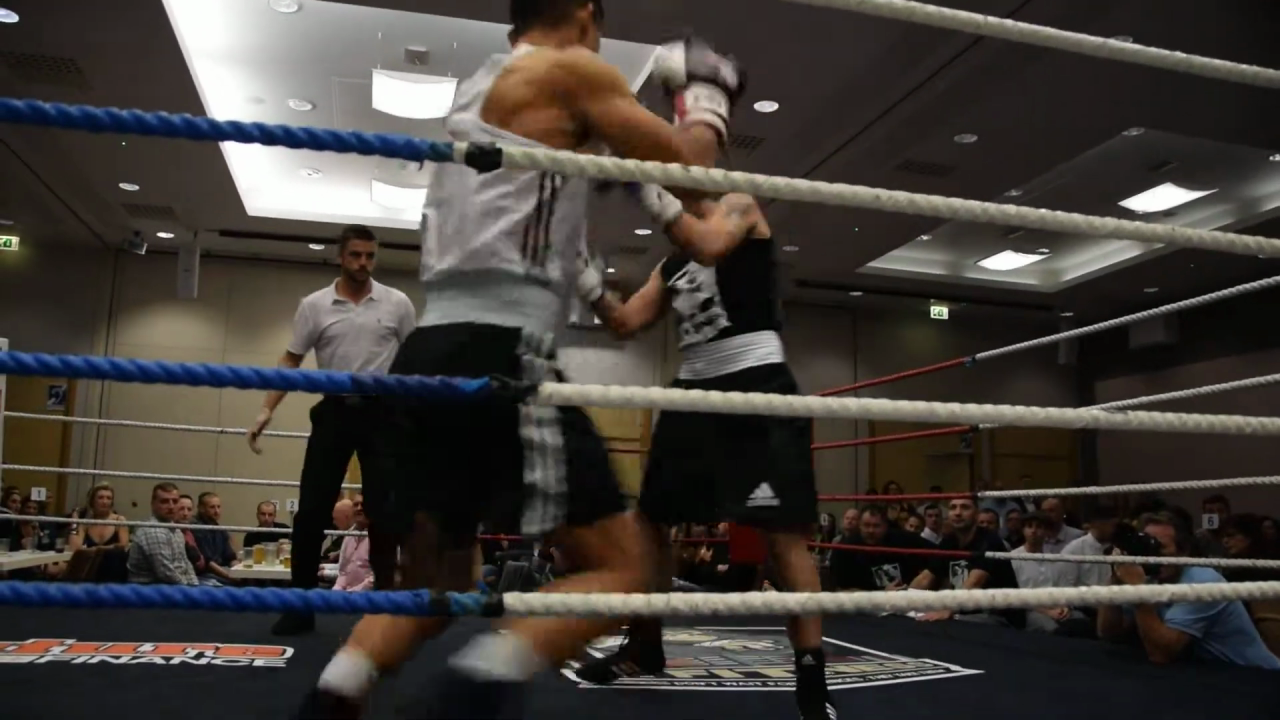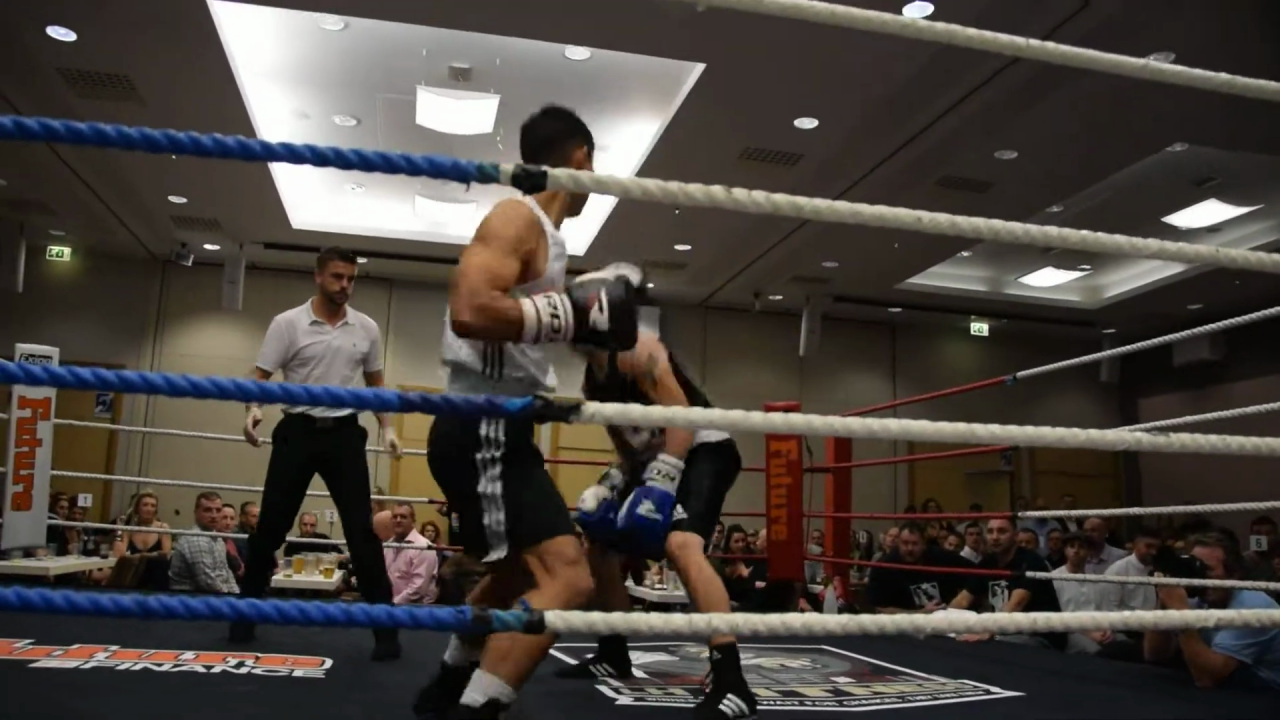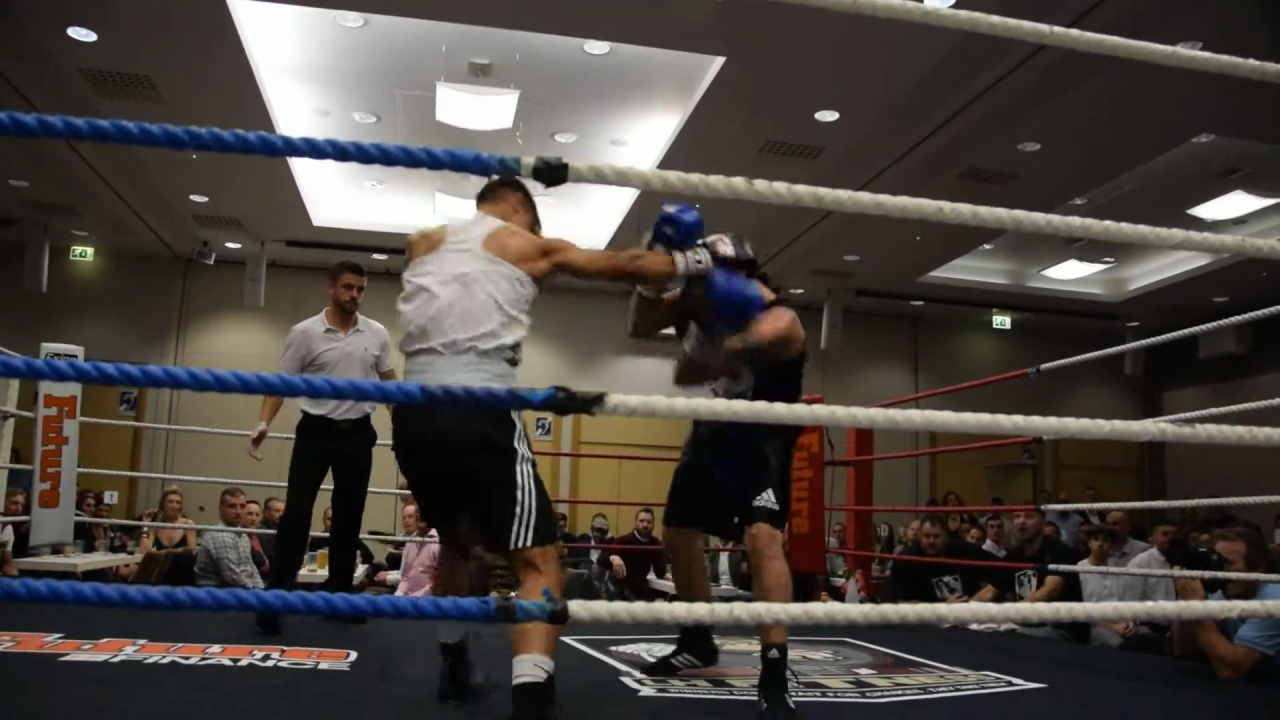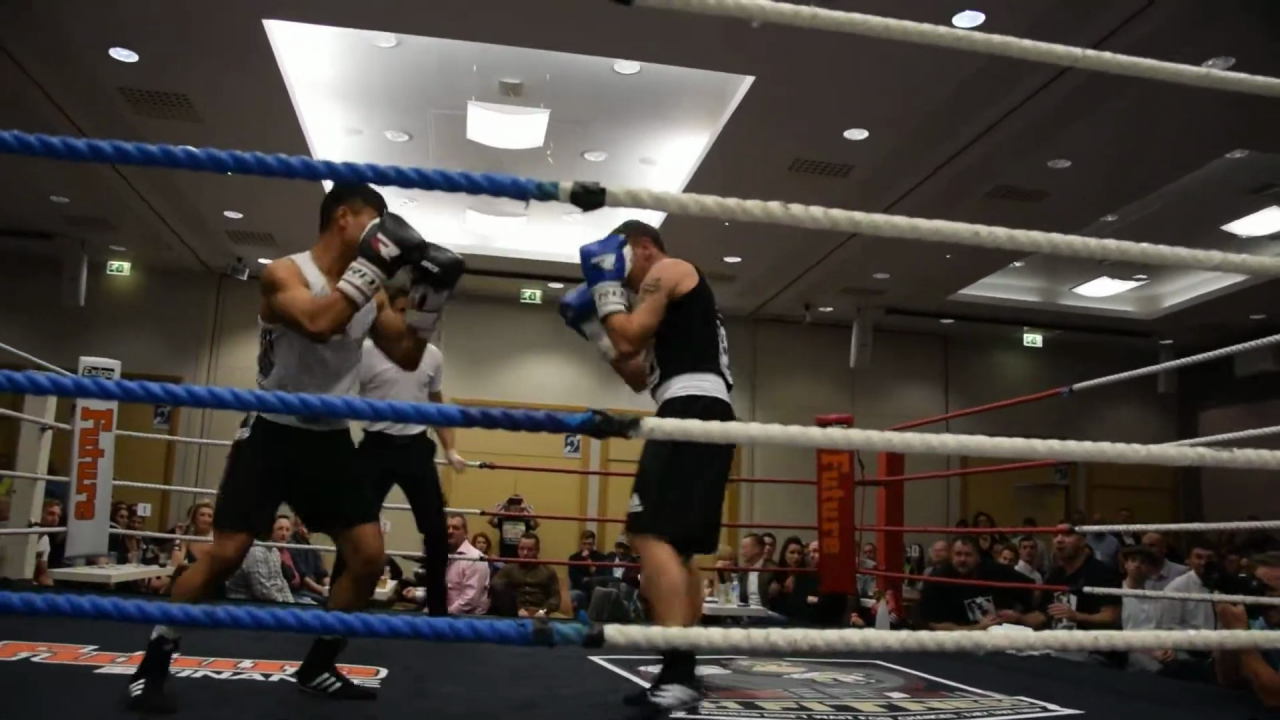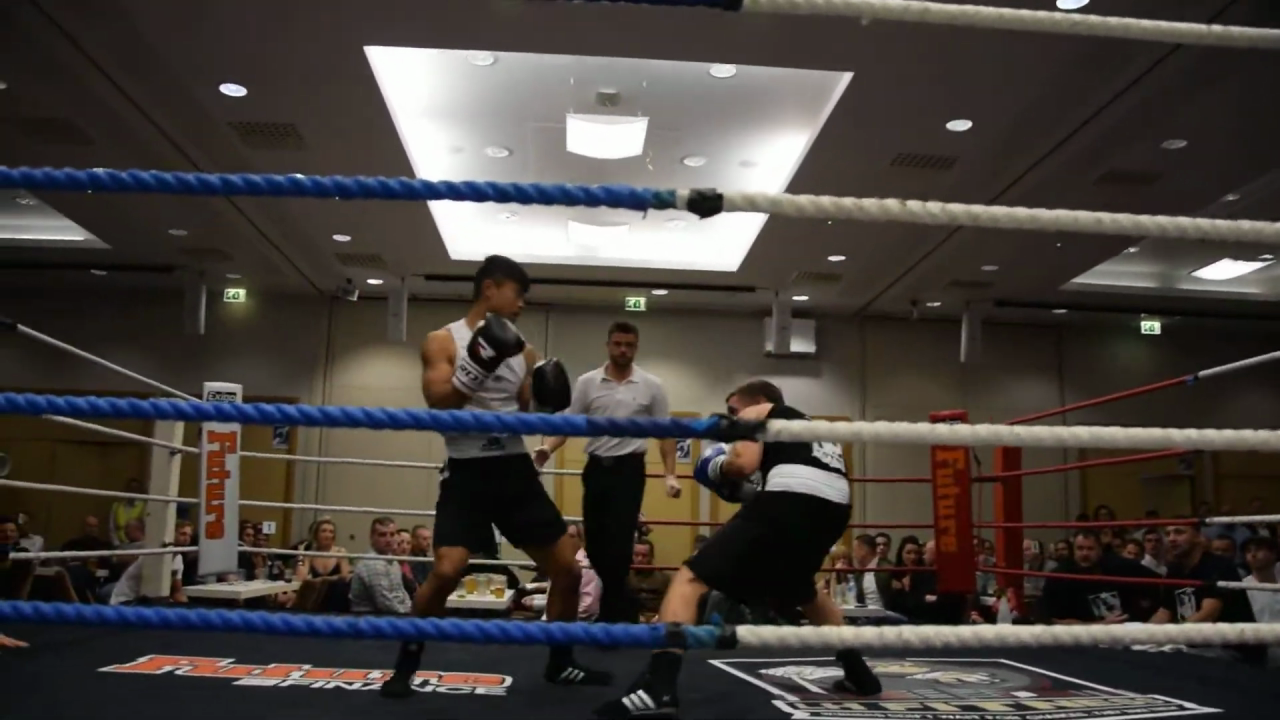
dt=0.7s
person 1, frame 1
left shoulder: (479, 94)
right shoulder: (569, 71)
right elbow: (690, 161)
right wrist: (706, 90)
left hip: (433, 362)
right hip: (504, 358)
left knee: (433, 581)
right knee: (619, 566)
person 1, frame 2
left shoulder: (540, 234)
right shoulder: (517, 219)
right elbow: (470, 313)
left wrist: (596, 302)
right wrist: (573, 309)
left hip: (493, 431)
right hip: (481, 431)
left knee: (518, 572)
right knee: (566, 579)
person 1, frame 3
left shoulder: (424, 241)
right shoulder: (528, 244)
right elbow: (623, 265)
right wrist: (699, 258)
left hip: (416, 417)
right hip: (480, 415)
left knee: (458, 541)
right knee: (539, 568)
left ankle: (453, 666)
person 1, frame 4
left shoulder: (368, 288)
right shoulder: (285, 273)
left elbow: (408, 359)
right elbow: (321, 323)
left wrist: (428, 295)
right wrist: (371, 265)
left hip: (329, 439)
right hip: (272, 434)
left knee: (369, 556)
right knee: (223, 559)
left ankle: (317, 667)
right ankle: (153, 665)
person 1, frame 5
left shoulder: (520, 350)
right shoulder: (442, 341)
left elbow: (536, 413)
right elbow: (440, 408)
left wrist: (549, 400)
right wrist: (478, 361)
left hip: (517, 469)
right hip: (468, 472)
left knee: (567, 570)
right knee: (447, 571)
left ankle: (560, 662)
right ankle: (406, 663)
person 2, frame 1
left shoulder: (738, 208)
right shoulder: (668, 263)
left elbow: (707, 243)
right elbow: (627, 323)
left wrist: (652, 193)
right wrist: (584, 283)
left hip: (753, 380)
right hip: (692, 390)
left knee: (781, 530)
right knee: (651, 519)
right ankle: (643, 649)
person 2, frame 2
left shoulder: (635, 352)
right shoulder: (593, 380)
left elbow: (685, 421)
left wrist: (660, 484)
right wrist: (604, 489)
left hip: (704, 452)
right hip: (650, 469)
left knee: (682, 546)
right knee: (602, 547)
left ankle: (731, 684)
right ankle: (613, 655)
person 2, frame 3
left shoulder: (779, 325)
right shoulder: (703, 289)
left elbow: (686, 376)
right elbow: (641, 329)
left hip: (765, 432)
right hip: (716, 424)
left knee: (763, 536)
right knee: (680, 529)
left ankle: (774, 676)
right ankle: (696, 640)
person 2, frame 4
left shoulder: (667, 272)
right shoulder: (680, 298)
left elbow: (631, 340)
right elbow: (636, 374)
left wrist: (605, 285)
right wrist: (592, 323)
left hip: (691, 410)
right hip: (705, 417)
left knee: (650, 535)
right knee: (673, 546)
left ankle: (679, 674)
right ankle: (678, 675)
person 2, frame 5
left shoulder: (754, 414)
left elbow: (746, 461)
left wrist: (717, 465)
left hip: (791, 500)
right hip: (834, 507)
left knee: (688, 581)
right knee: (799, 590)
left ankle: (658, 687)
right ankle: (858, 673)
person 3, frame 1
left shoulder: (397, 303)
right shoulder: (314, 305)
right elbow: (291, 360)
right wrist: (268, 409)
left hip: (379, 411)
right hip: (333, 411)
left knee: (380, 507)
right knee: (311, 511)
right ankle: (301, 605)
person 3, frame 2
left shoulder: (366, 328)
right shoulder: (288, 323)
left elbow: (376, 382)
right elbow: (260, 374)
left wrist: (388, 428)
right wrist: (253, 408)
left hip: (344, 434)
right hip: (297, 432)
left knee: (361, 530)
right knee: (270, 526)
left ankle: (384, 627)
person 3, frame 3
left shoulder: (377, 334)
right shoulder: (305, 332)
left elbow: (389, 382)
right wrist: (264, 423)
left hip: (358, 433)
right hip: (316, 432)
left knee: (348, 520)
right knee: (296, 516)
left ankle: (339, 593)
person 3, frame 4
left shoulder: (432, 356)
right shoulder: (366, 351)
left wrist: (450, 449)
left hip: (417, 447)
right hip: (378, 447)
left knee: (436, 528)
left ankle: (438, 608)
person 3, frame 5
left shoulder: (651, 386)
right shoulder: (587, 382)
left elbow: (665, 433)
left wrist: (670, 474)
right wrist: (548, 447)
left hip: (628, 469)
right hip: (596, 468)
left knee: (618, 547)
right knee: (596, 546)
left ankle: (609, 620)
right ankle: (626, 610)
